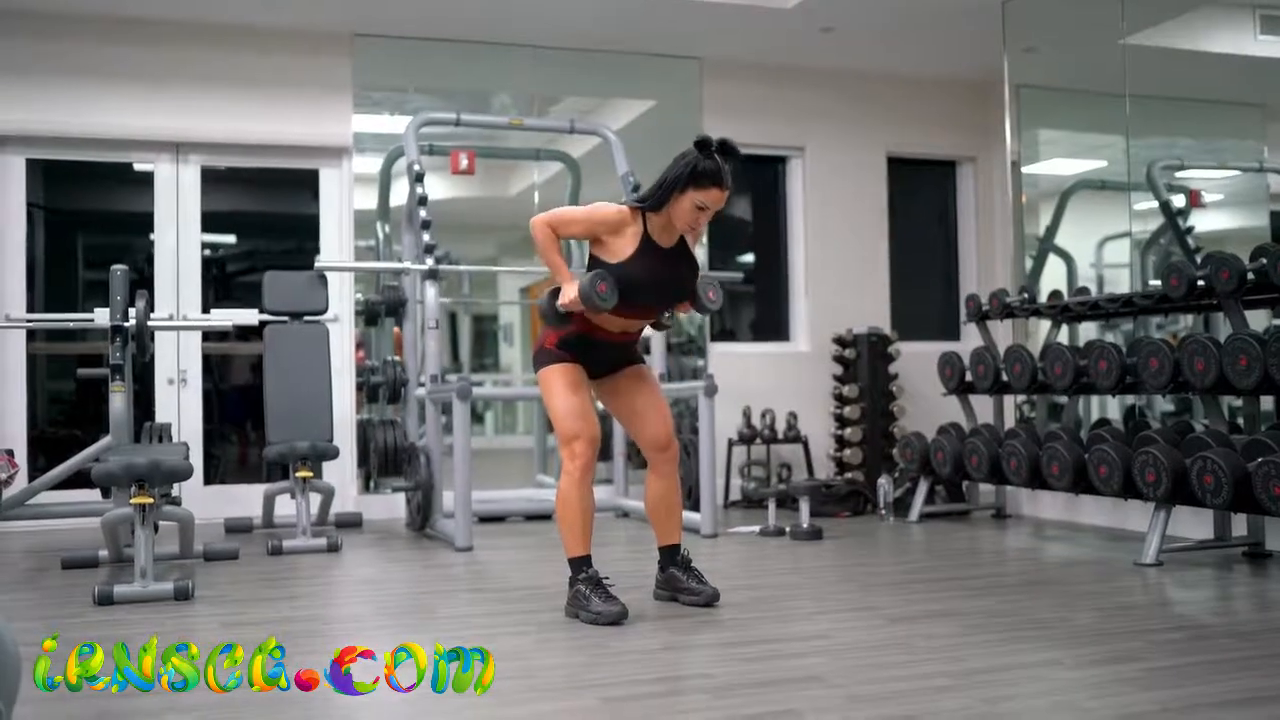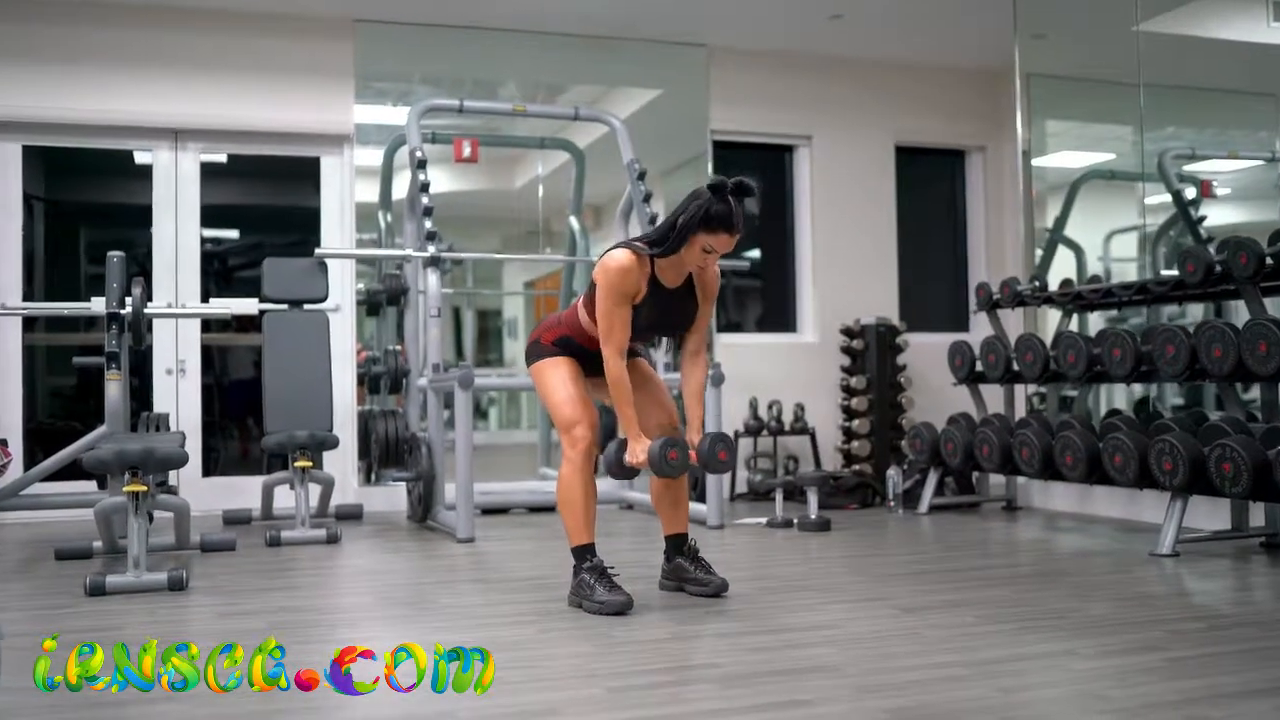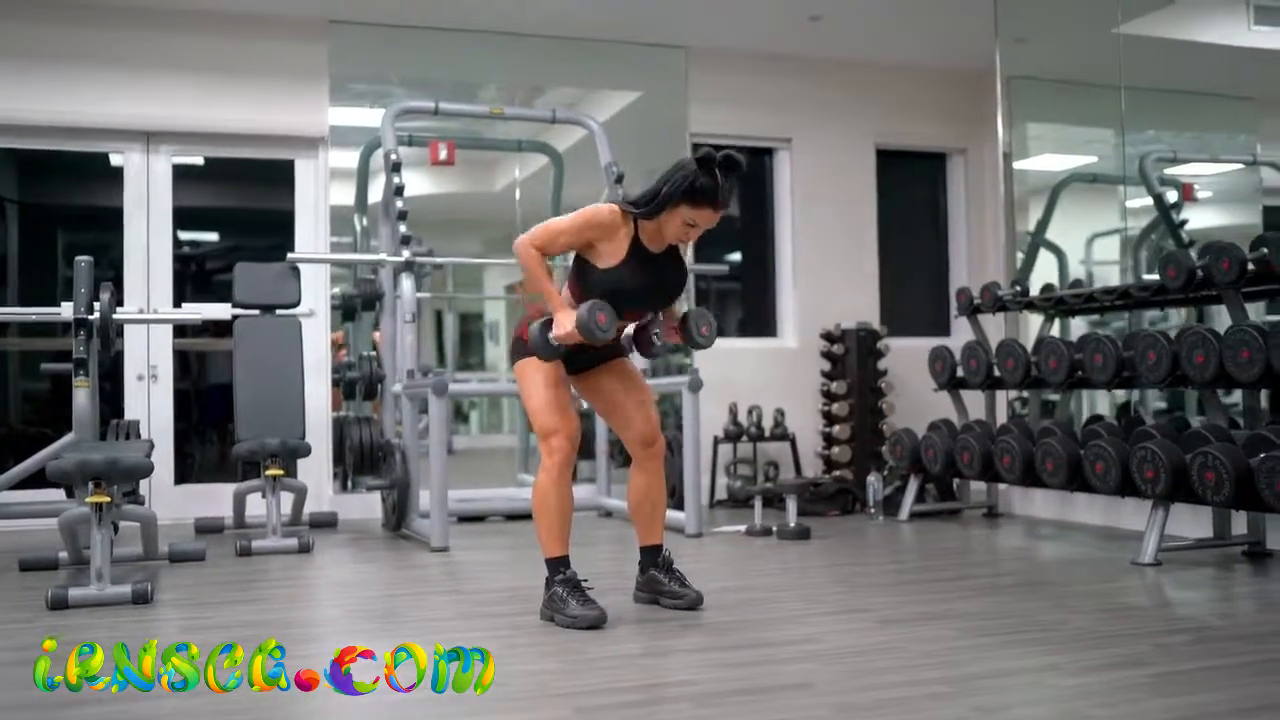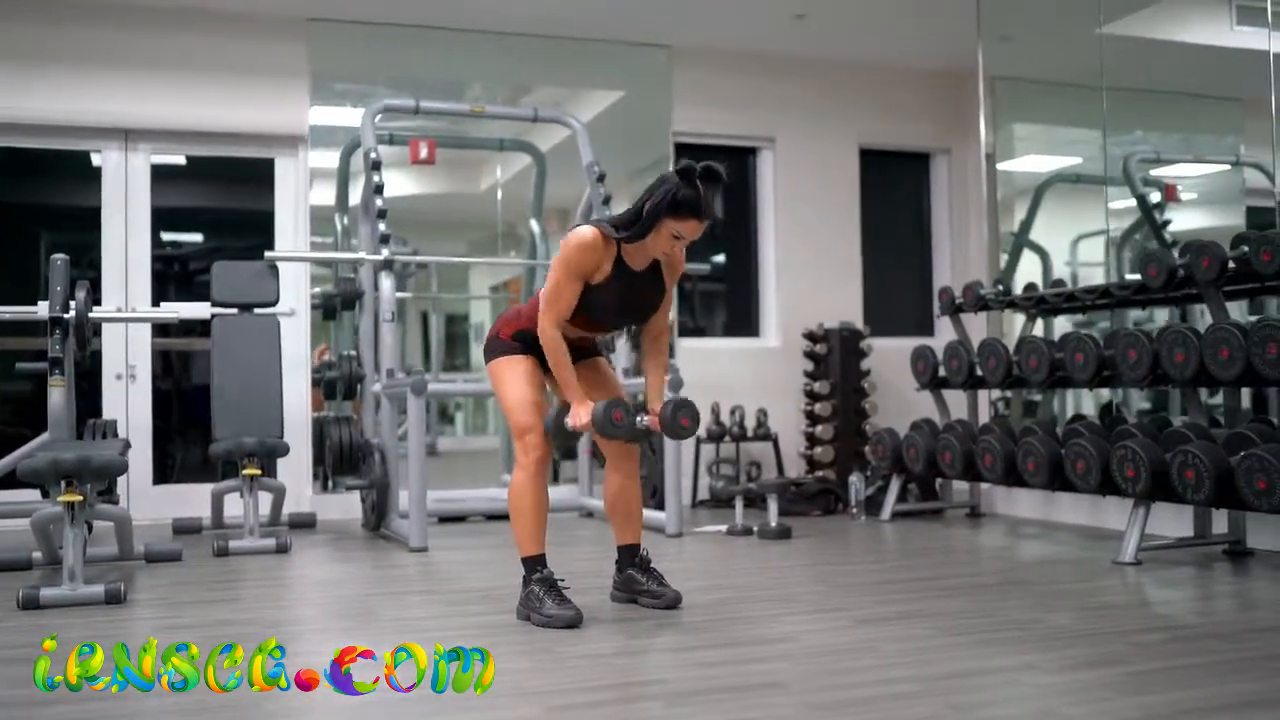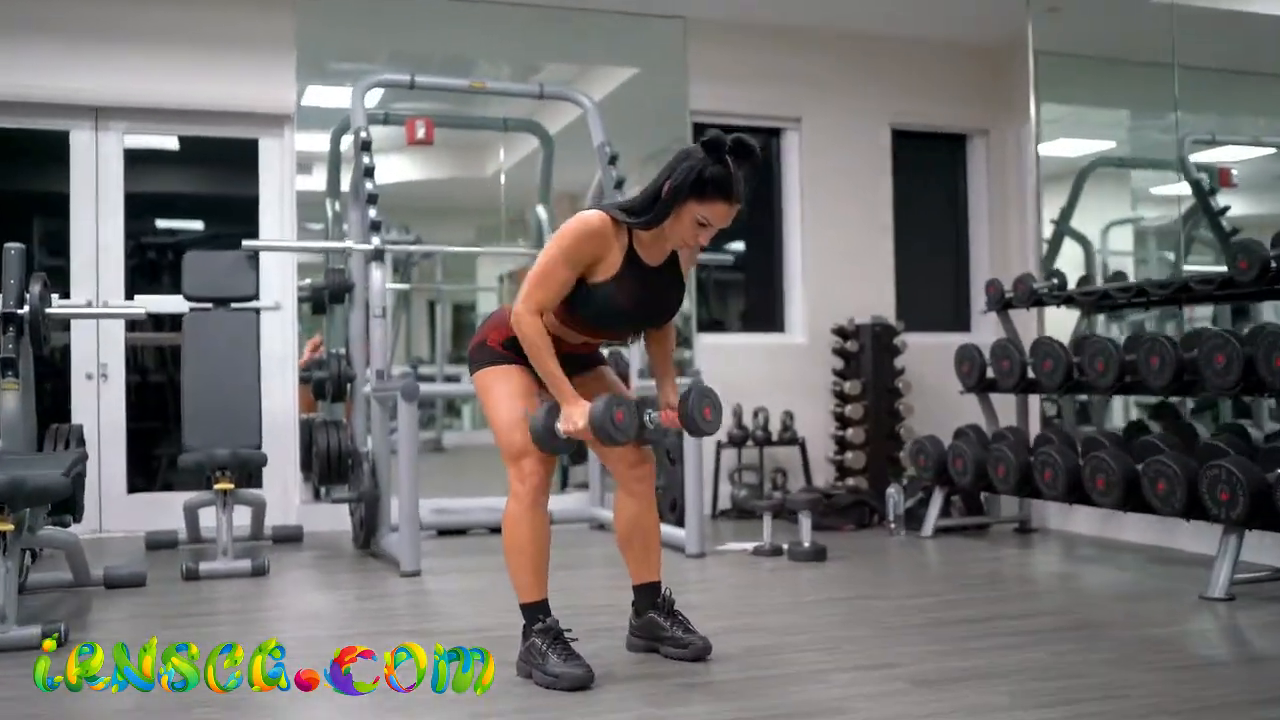
dt=1s
person 1, frame 1
left shoulder: (691, 232)
right shoulder: (616, 220)
right elbow: (541, 224)
left wrist: (679, 298)
right wrist: (567, 282)
left hip: (622, 352)
right hip: (568, 345)
left knee: (664, 447)
right knee: (582, 447)
left ankle: (671, 567)
right ankle: (581, 582)
person 1, frame 2
left shoulder: (706, 277)
right shoulder: (623, 265)
left elbow: (695, 354)
right elbow: (613, 355)
left wrist: (695, 430)
right wrist: (634, 435)
left hip: (616, 351)
right hip: (560, 346)
left knee: (670, 437)
right knee: (581, 437)
left ankle: (678, 558)
right ankle: (585, 572)
person 1, frame 3
left shoulder: (678, 239)
right shoulder: (607, 221)
right elbow: (526, 245)
left wrist: (670, 322)
right wrist: (559, 310)
left hip: (603, 347)
right hip: (545, 340)
left knee: (650, 442)
right knee: (560, 443)
left ankle: (652, 568)
right ankle: (558, 583)
person 1, frame 4
left shoulder: (670, 262)
right shoulder: (588, 243)
left elbow: (656, 334)
right elbow: (549, 326)
left wrist: (655, 402)
right wrist: (577, 402)
left hip: (580, 346)
right hip: (520, 341)
left knee: (626, 441)
right knee: (536, 443)
left ankle: (630, 568)
right ankle: (535, 583)
person 1, frame 5
left shoulder: (682, 249)
right shoulder: (594, 230)
left elbow: (656, 315)
right elbow: (526, 313)
left wrist: (666, 388)
right wrist: (569, 401)
left hip: (578, 356)
right hip: (509, 349)
left knee: (637, 462)
right knee: (532, 468)
